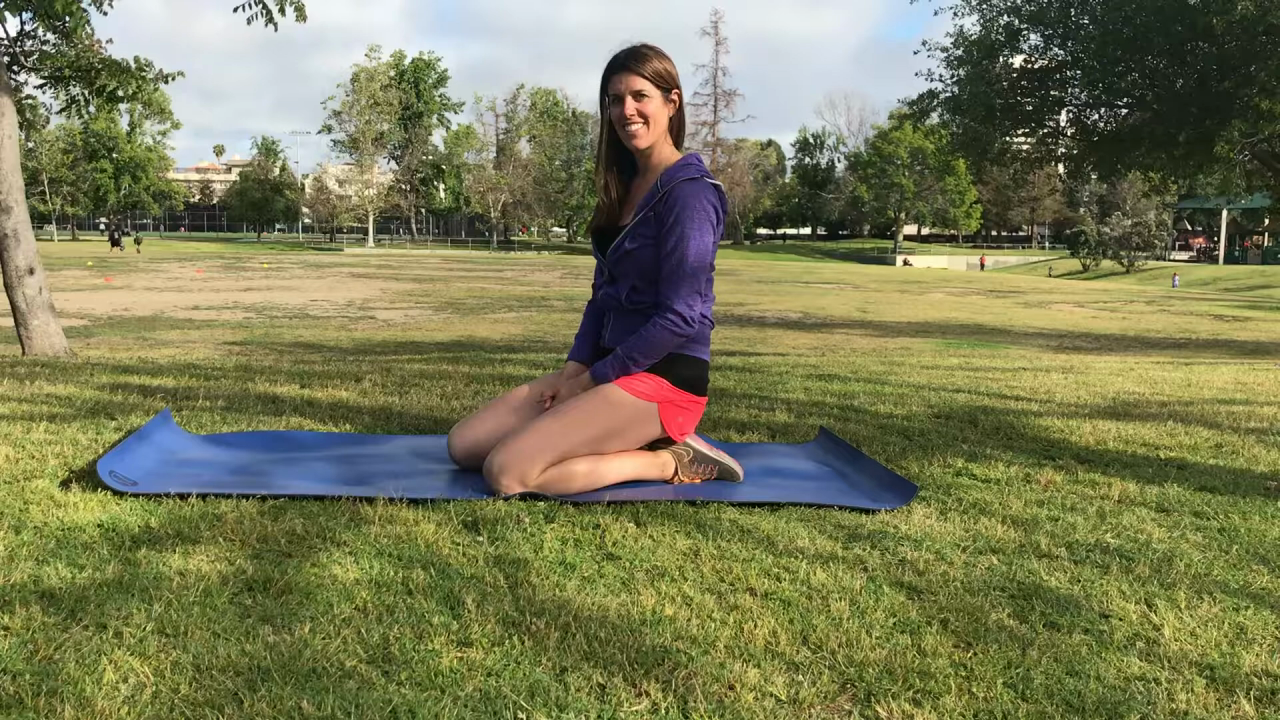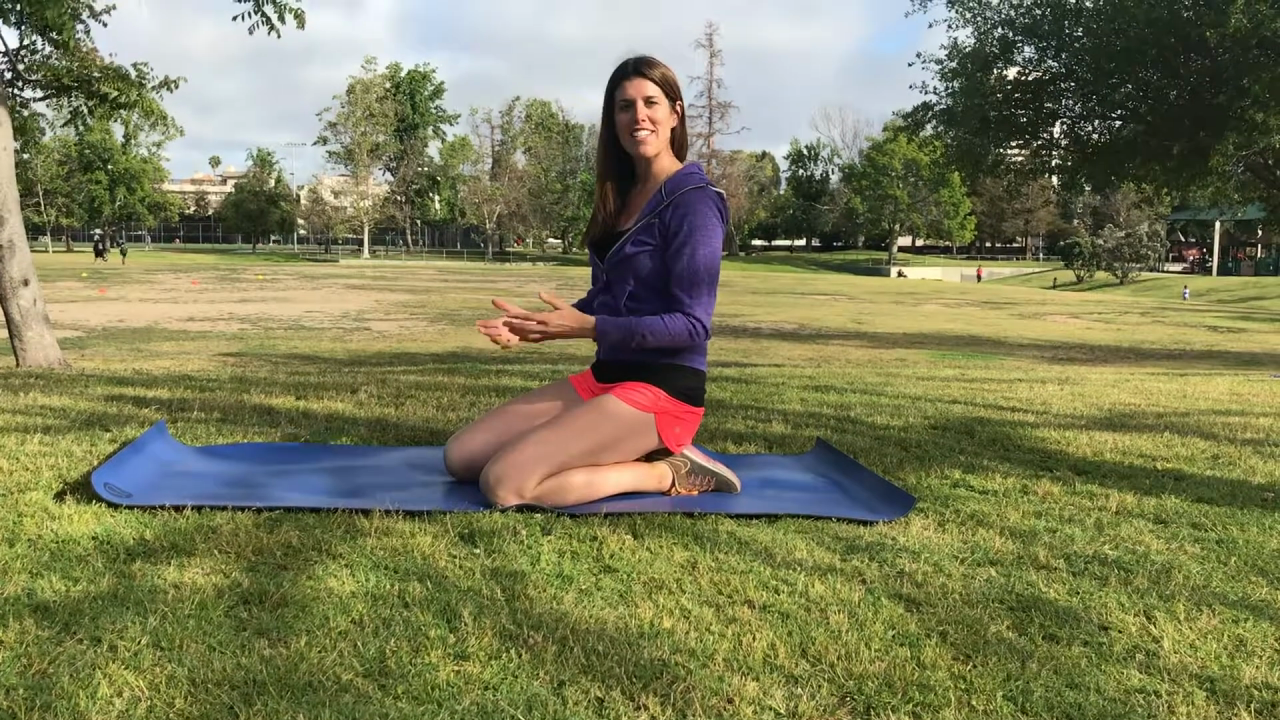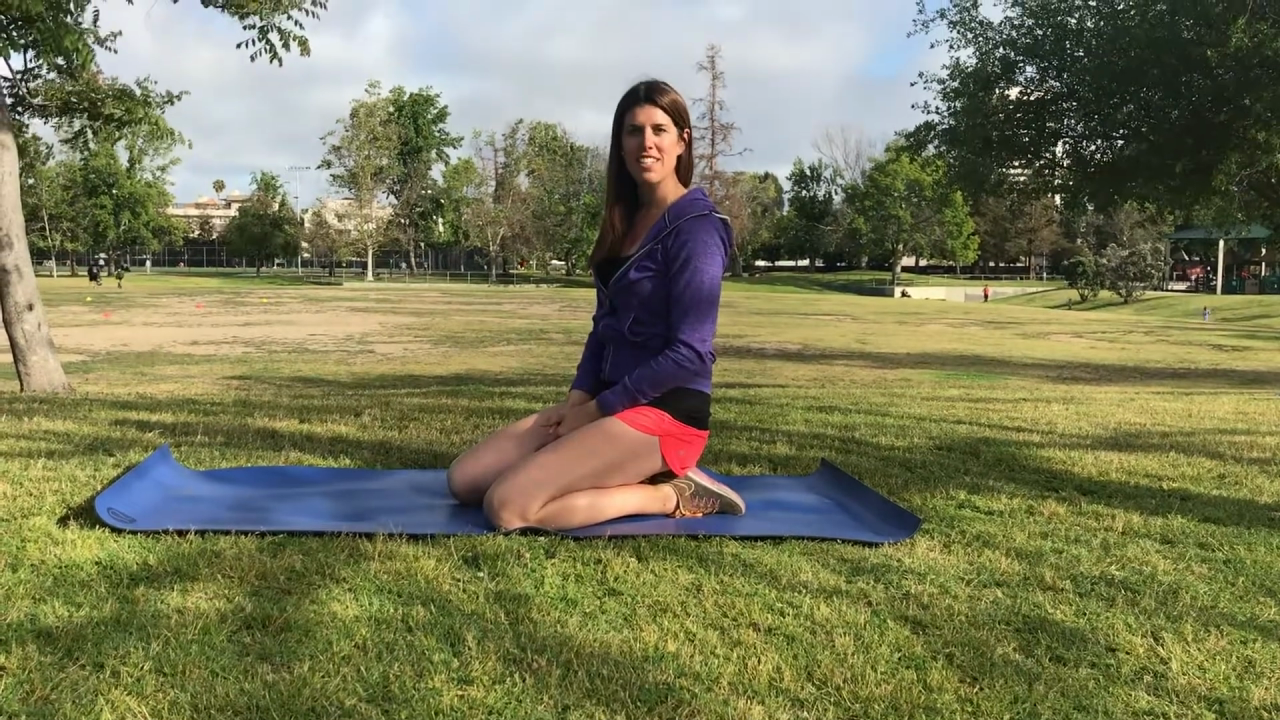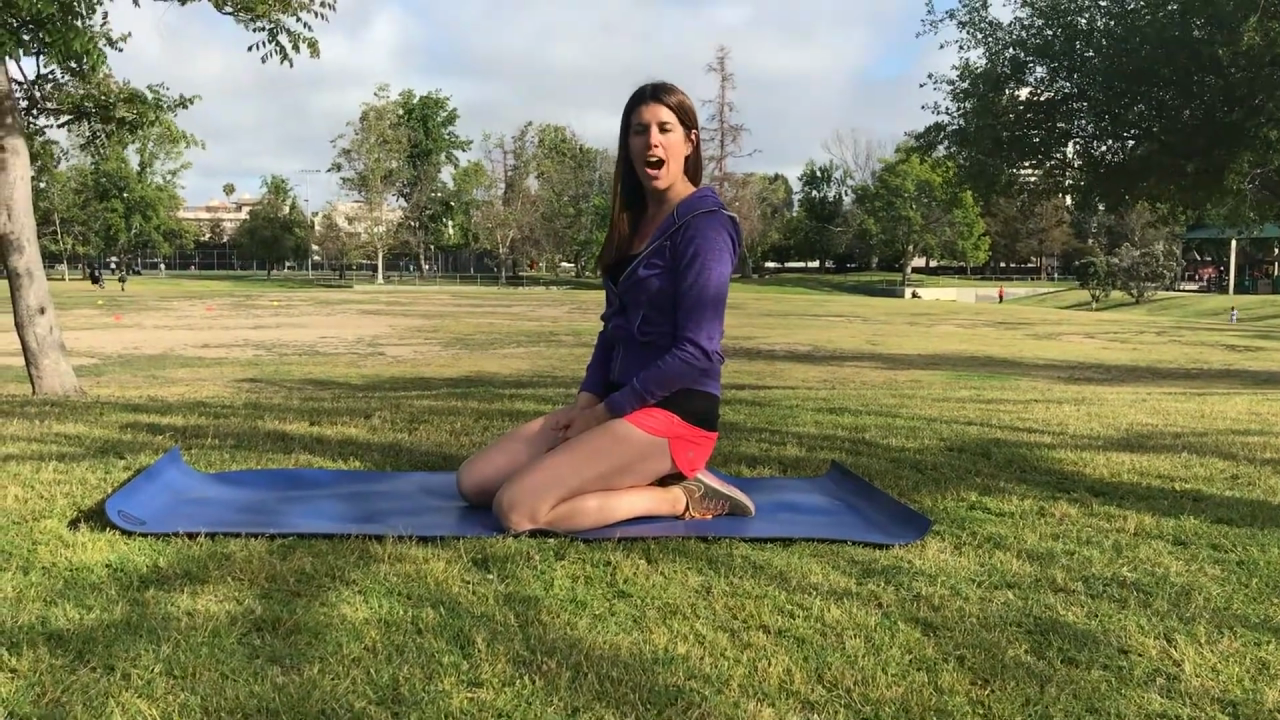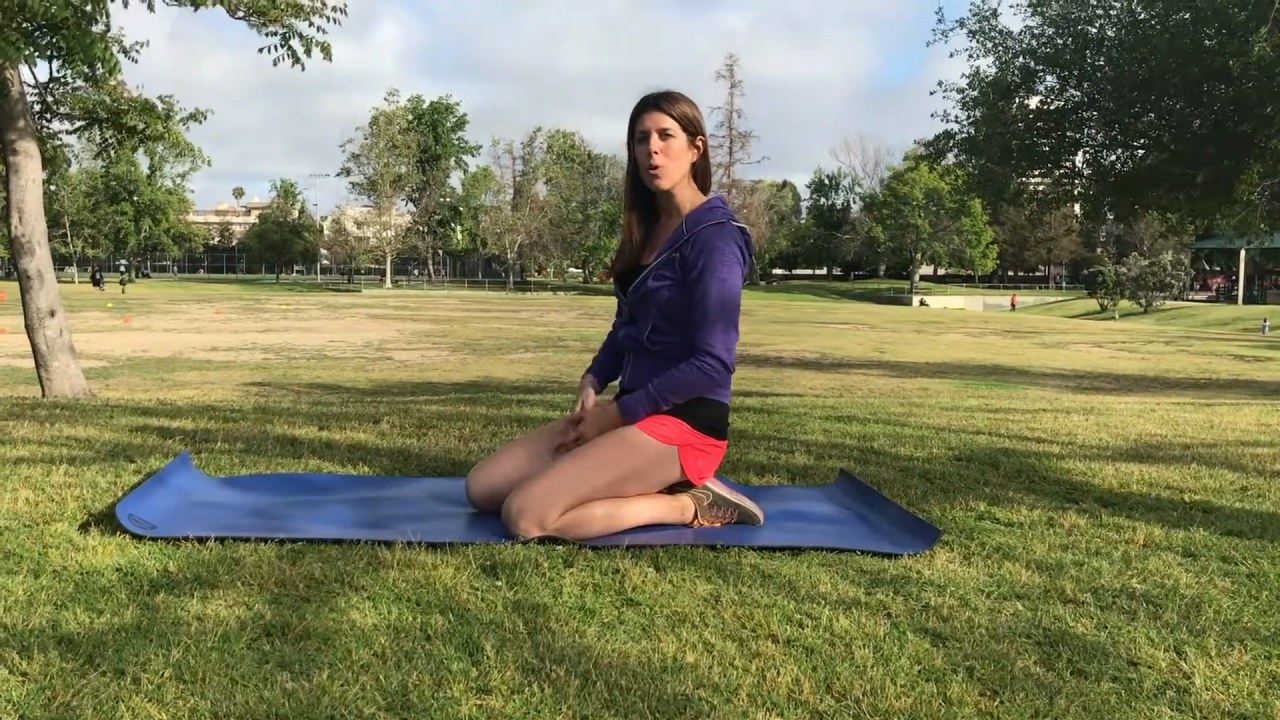
dt=1s
person 1, frame 1
left shoulder: (688, 192)
right shoulder: (624, 186)
left elbow: (680, 317)
left wrist: (592, 379)
right wrist: (575, 366)
left hip: (664, 378)
right hip: (609, 366)
left knee: (507, 471)
right knee: (464, 444)
left ankle: (669, 462)
right ankle: (641, 442)
person 1, frame 2
left shoulder: (692, 202)
right shoulder: (619, 195)
left elbow: (691, 323)
left wrist: (588, 327)
right wrist: (534, 323)
left hip: (662, 389)
right hip: (606, 376)
left knee: (503, 484)
right knee: (460, 456)
left ankle: (668, 473)
right ankle: (640, 453)
person 1, frame 3
left shoulder: (696, 228)
right shoulder: (626, 219)
left elbow: (689, 352)
left wrist: (596, 409)
right wrist: (577, 398)
left hip: (666, 412)
right hip: (611, 400)
left knee: (507, 506)
right knee: (464, 478)
left ankle: (671, 495)
right ankle: (645, 476)
person 1, frame 4
left shoulder: (704, 226)
right shoulder: (633, 220)
left elbow: (696, 352)
left wrist: (605, 412)
right wrist: (585, 400)
left hip: (674, 413)
right hip: (619, 400)
left knee: (516, 508)
right knee: (474, 481)
left ankle: (679, 497)
right ankle: (654, 478)
person 1, frame 5
left shoulder: (714, 236)
right shoulder: (645, 228)
left elbow: (714, 361)
left wrist: (617, 413)
right wrist: (591, 386)
left hip: (684, 422)
right hip: (631, 409)
left knee: (525, 515)
right knee: (482, 486)
left ankle: (688, 505)
right ankle: (660, 486)
